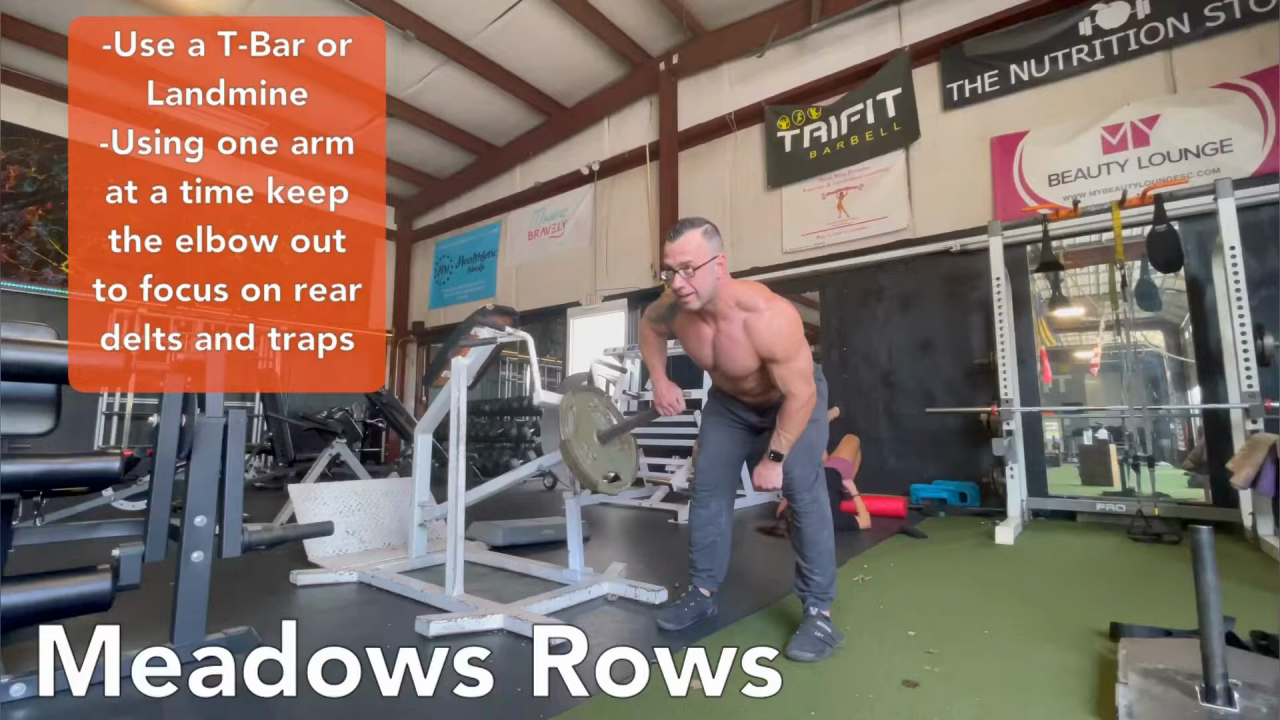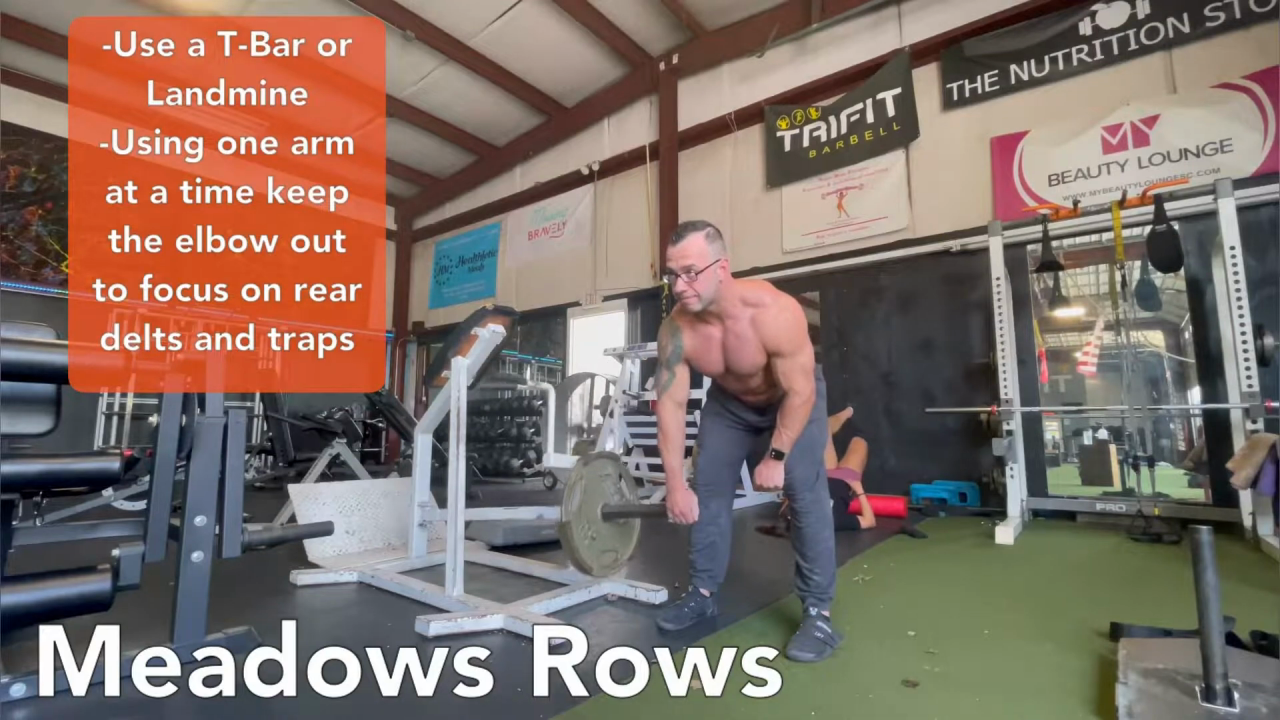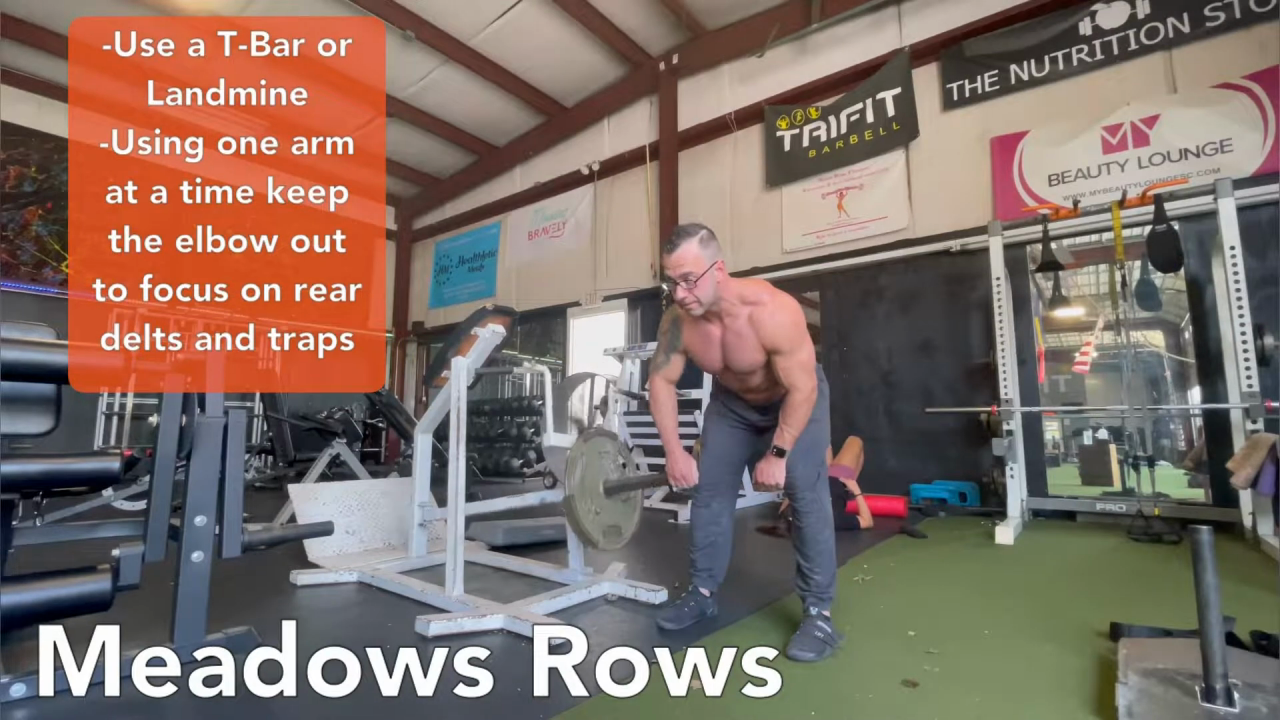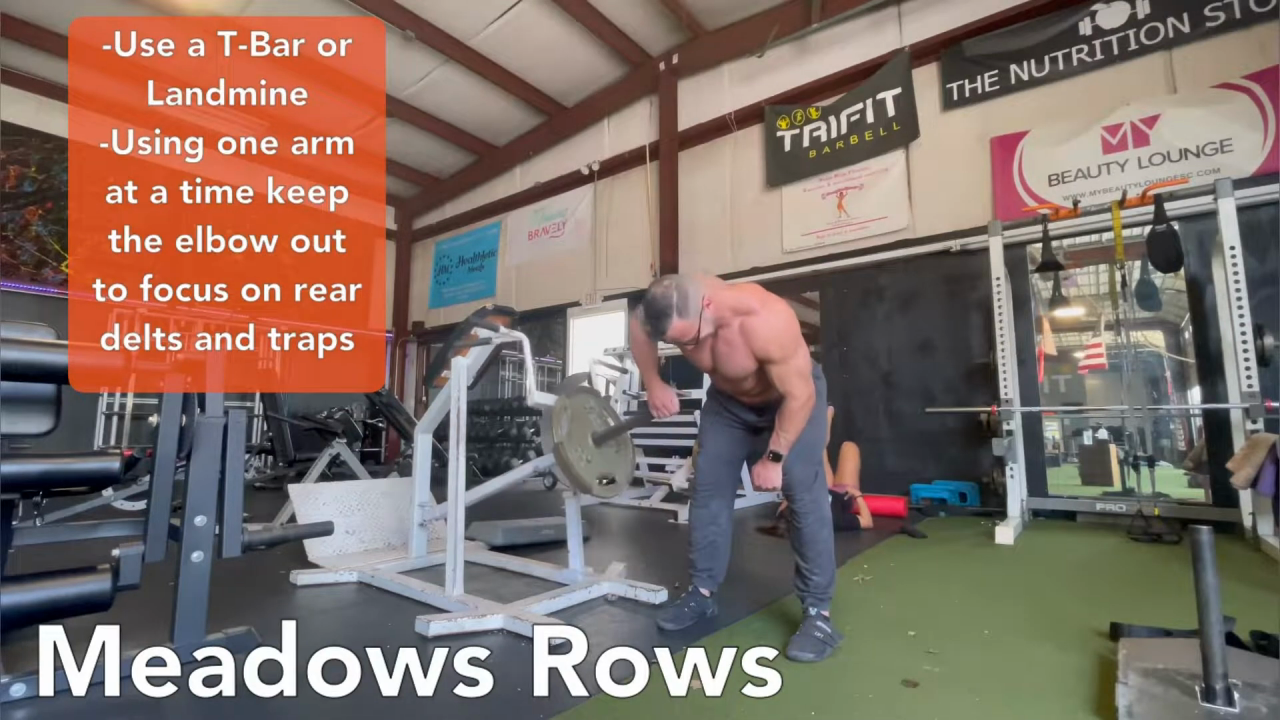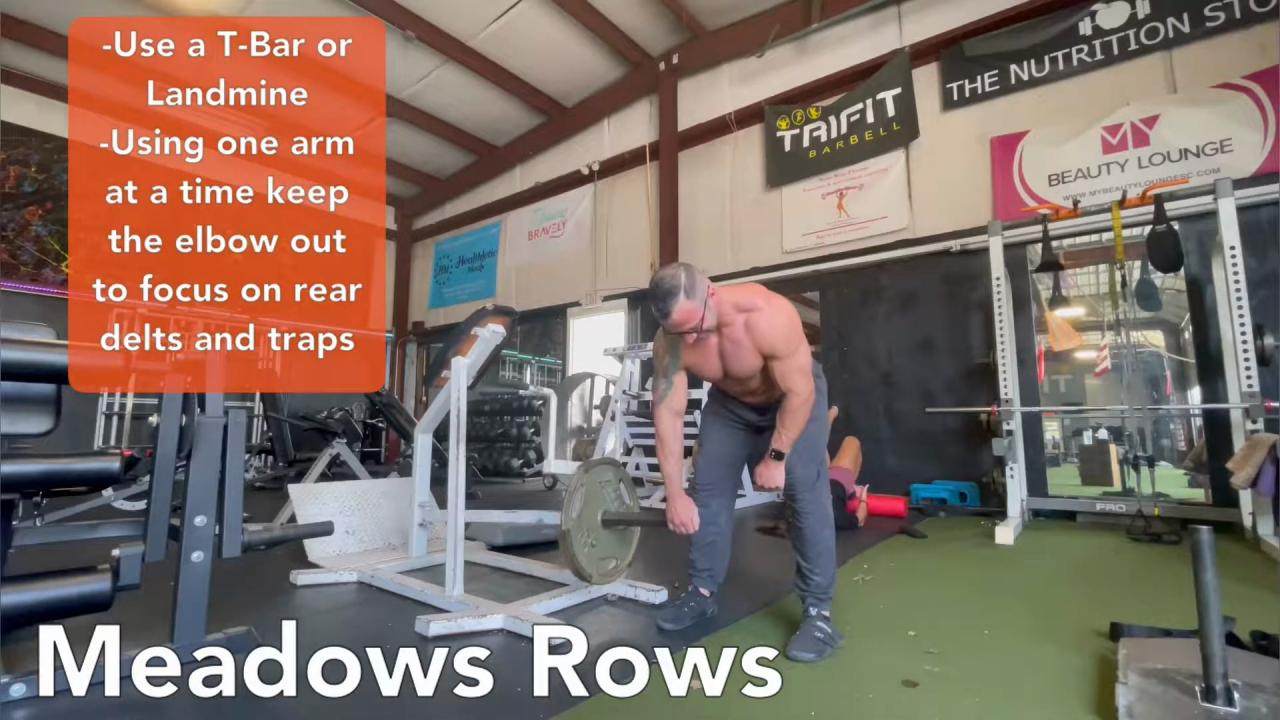
dt=1s
person 1, frame 1
left shoulder: (768, 317)
right shoulder: (676, 307)
left elbow: (800, 396)
right elbow: (648, 324)
left wrist: (774, 458)
right wrist: (660, 380)
left hip: (795, 397)
right hip: (729, 400)
left knee: (804, 494)
right knee: (707, 490)
left ankle: (818, 612)
right ankle: (703, 593)
person 1, frame 2
left shoulder: (773, 312)
right shoulder: (677, 330)
left elbow: (799, 391)
right elbow: (670, 404)
left wrist: (776, 456)
right wrist: (676, 484)
left hip: (793, 397)
right hip: (728, 401)
left knee: (805, 493)
right knee: (707, 491)
left ankle: (818, 613)
right ankle: (702, 593)
person 1, frame 3
left shoulder: (772, 311)
right shoulder: (678, 322)
left elbow: (802, 388)
right elbow: (661, 380)
left wrist: (778, 453)
right wrist: (674, 452)
left hip: (797, 398)
right hip: (731, 401)
left knee: (806, 494)
right knee: (709, 490)
left ankle: (818, 612)
right ankle: (702, 593)
person 1, frame 4
left shoulder: (765, 319)
right shoulder: (676, 316)
left elbow: (798, 395)
right elbow: (637, 324)
left wrist: (774, 457)
right wrist: (654, 384)
left hip: (793, 397)
right hip: (728, 400)
left knee: (804, 492)
right knee: (708, 490)
left ankle: (818, 612)
right ankle: (702, 593)
person 1, frame 5
left shoulder: (768, 316)
right shoulder: (671, 340)
left elbow: (800, 392)
right elbow: (668, 413)
left wrist: (776, 457)
right wrist: (675, 494)
left hip: (795, 396)
right hip: (728, 402)
left knee: (806, 493)
right knee: (707, 490)
left ankle: (818, 611)
right ankle: (702, 592)
